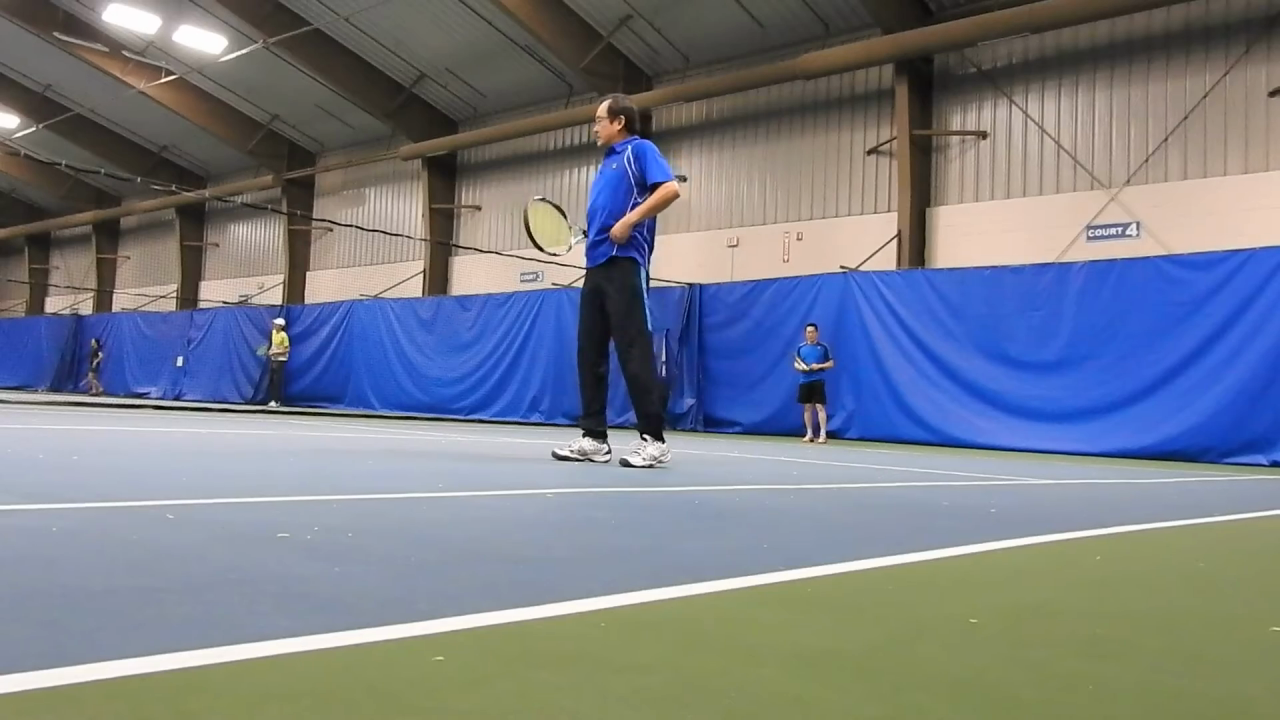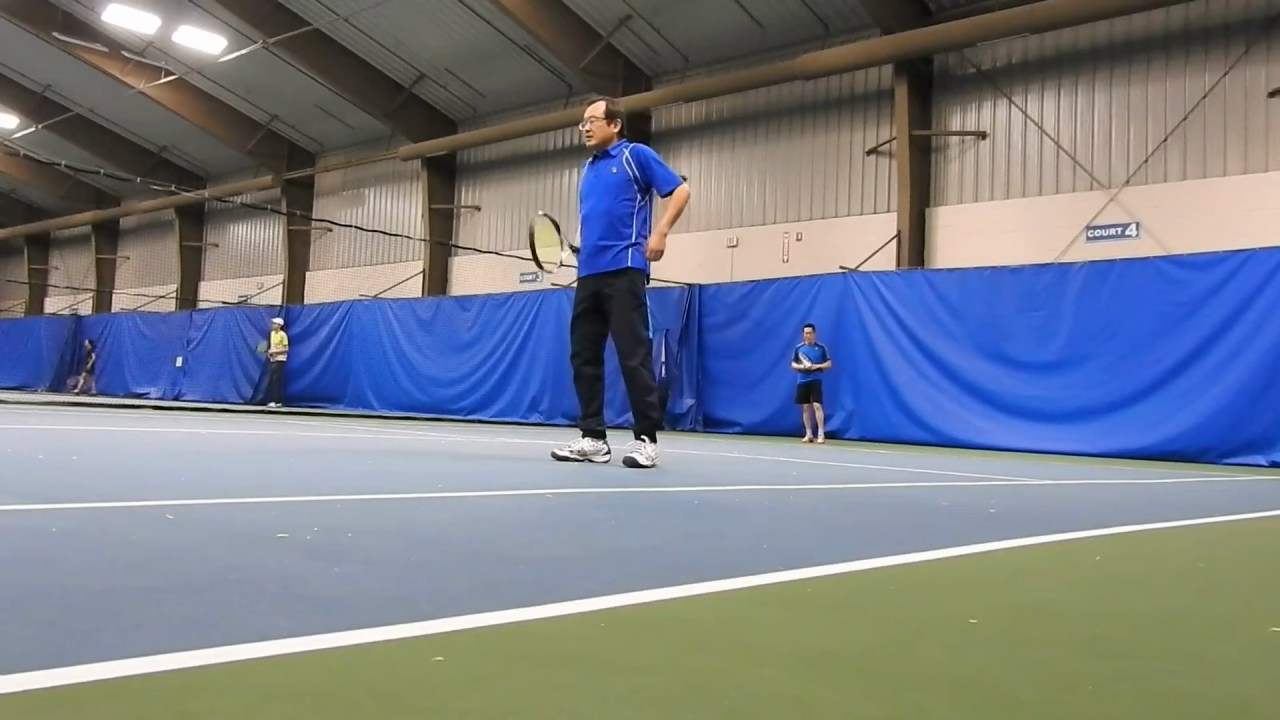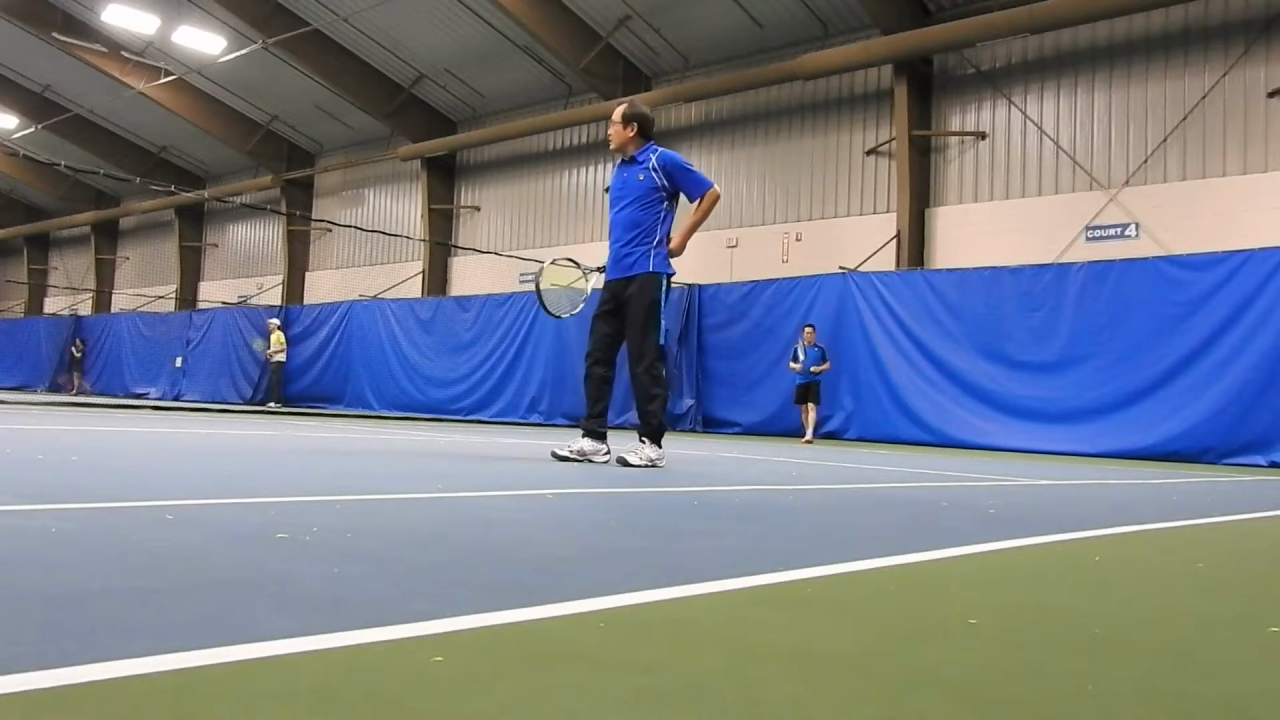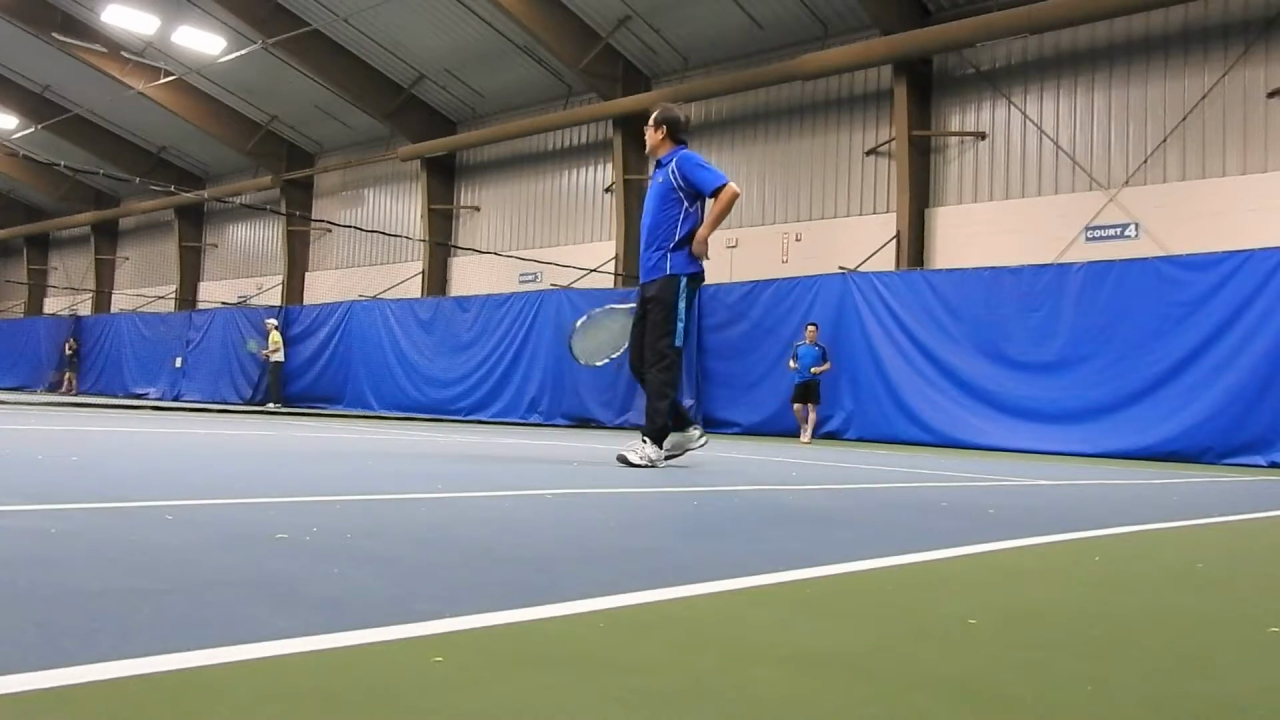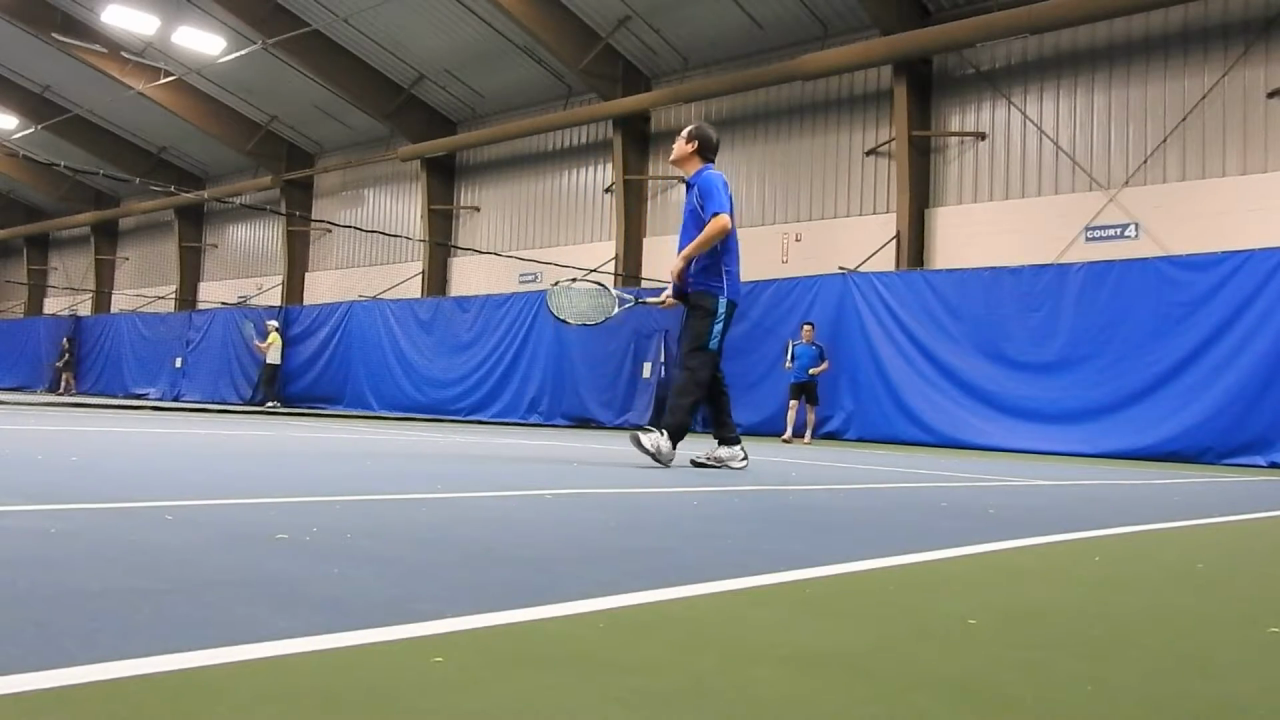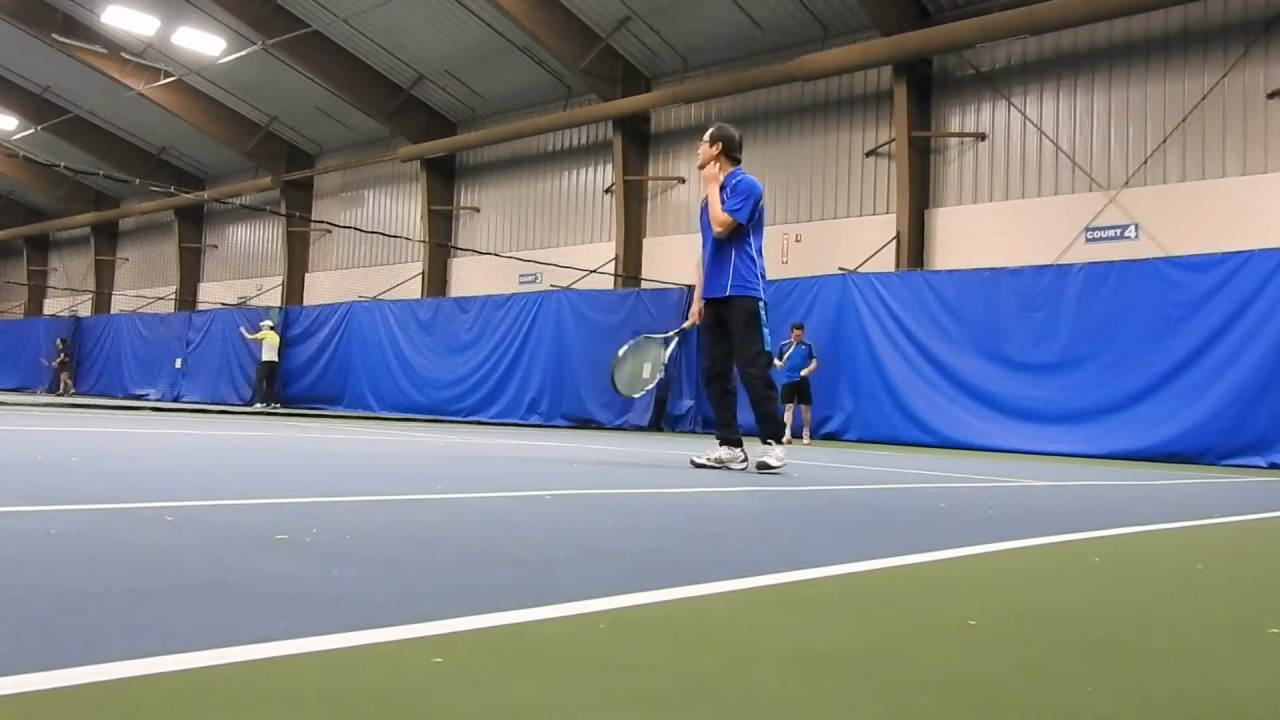
dt=0.4s
person 1, frame 1
left shoulder: (639, 150)
right shoulder: (607, 162)
left elbow: (670, 189)
left wrist: (631, 221)
right wrist: (591, 234)
left hip: (623, 263)
right hip: (596, 266)
left knee: (634, 351)
right knee: (590, 353)
left ankle: (652, 439)
right ankle: (594, 437)
person 1, frame 2
left shoulder: (637, 155)
right shoulder: (589, 167)
left elbow: (680, 191)
left wrist: (661, 232)
right wrist: (583, 247)
left hip: (625, 269)
right hip: (589, 272)
left knee: (632, 354)
right knee: (584, 355)
left ankle: (647, 439)
right ankle: (592, 437)
person 1, frame 3
left shoulder: (664, 161)
right shoulder: (618, 169)
left elbow: (711, 194)
left wrist: (682, 237)
left hip: (648, 274)
right hip: (616, 277)
left knee: (644, 359)
right knee: (598, 357)
left ankle: (651, 443)
right ankle: (593, 438)
person 1, frame 4
left shoulder: (686, 162)
right shoulder: (660, 171)
left elbow: (729, 192)
left wrist: (702, 234)
left hip: (673, 277)
right hip: (652, 278)
left knee: (661, 361)
right knee: (641, 359)
left ankle: (653, 442)
right ankle: (684, 428)
person 1, frame 5
left shoulder: (711, 180)
right shoulder: (694, 188)
left elbow: (723, 224)
left wrist: (684, 257)
right wrist: (674, 289)
left hip: (713, 292)
right hip: (697, 293)
left knee: (694, 365)
right knee: (704, 370)
left ankle: (667, 436)
right ankle: (729, 446)
person 1, frame 6
left shoulder: (746, 185)
right shoulder: (712, 193)
left elbow: (721, 227)
left wrist: (712, 187)
right wrist: (697, 299)
left hip: (743, 294)
right hip: (714, 296)
left knee: (754, 369)
right knee: (715, 373)
left ankle: (772, 442)
right ankle: (729, 446)
